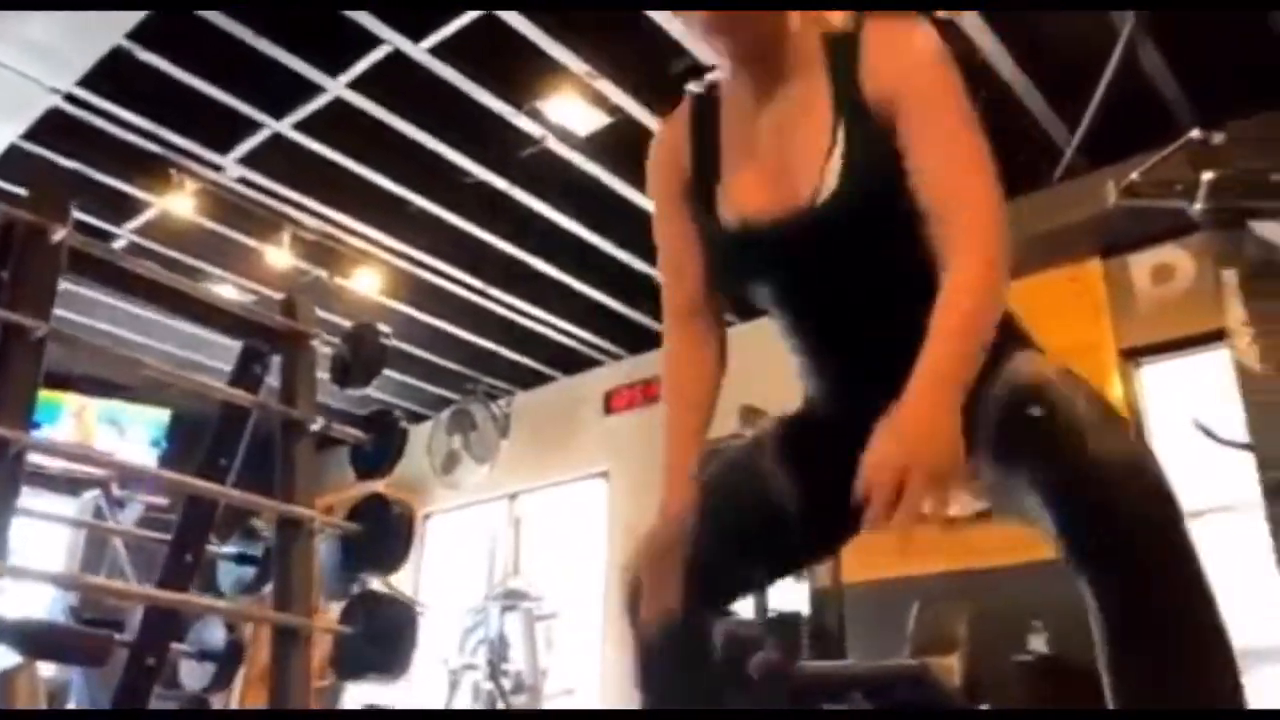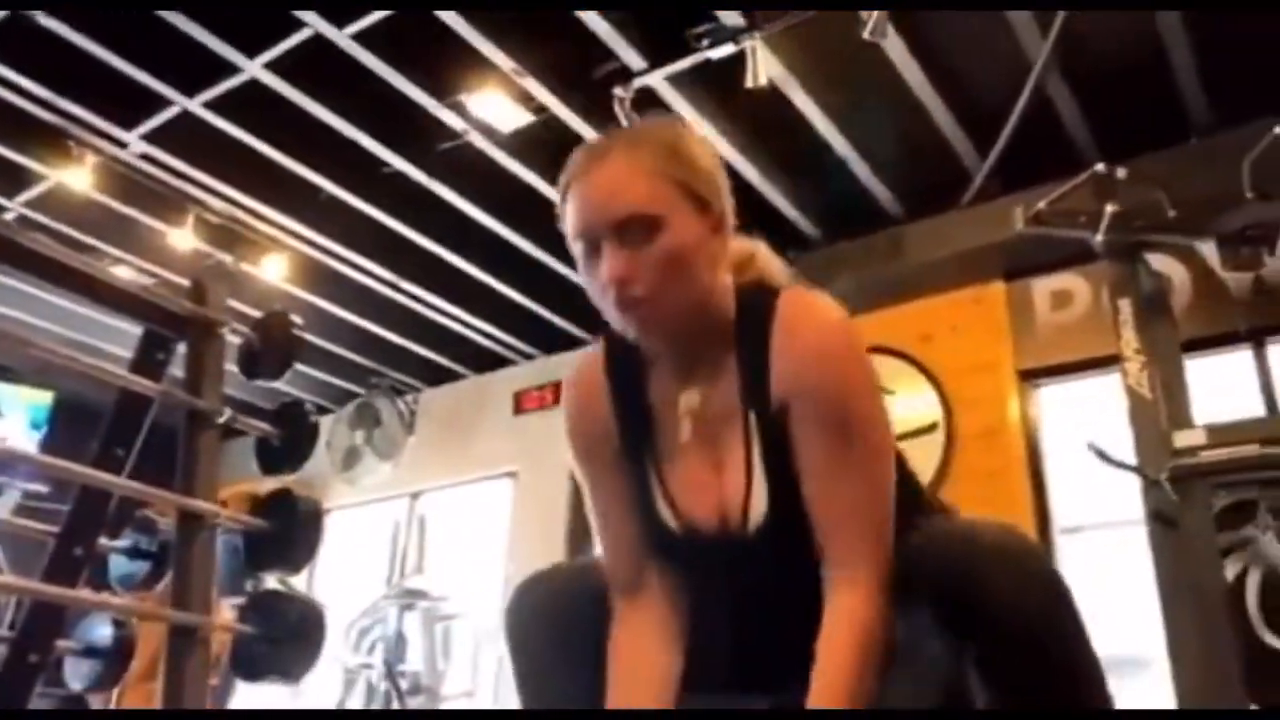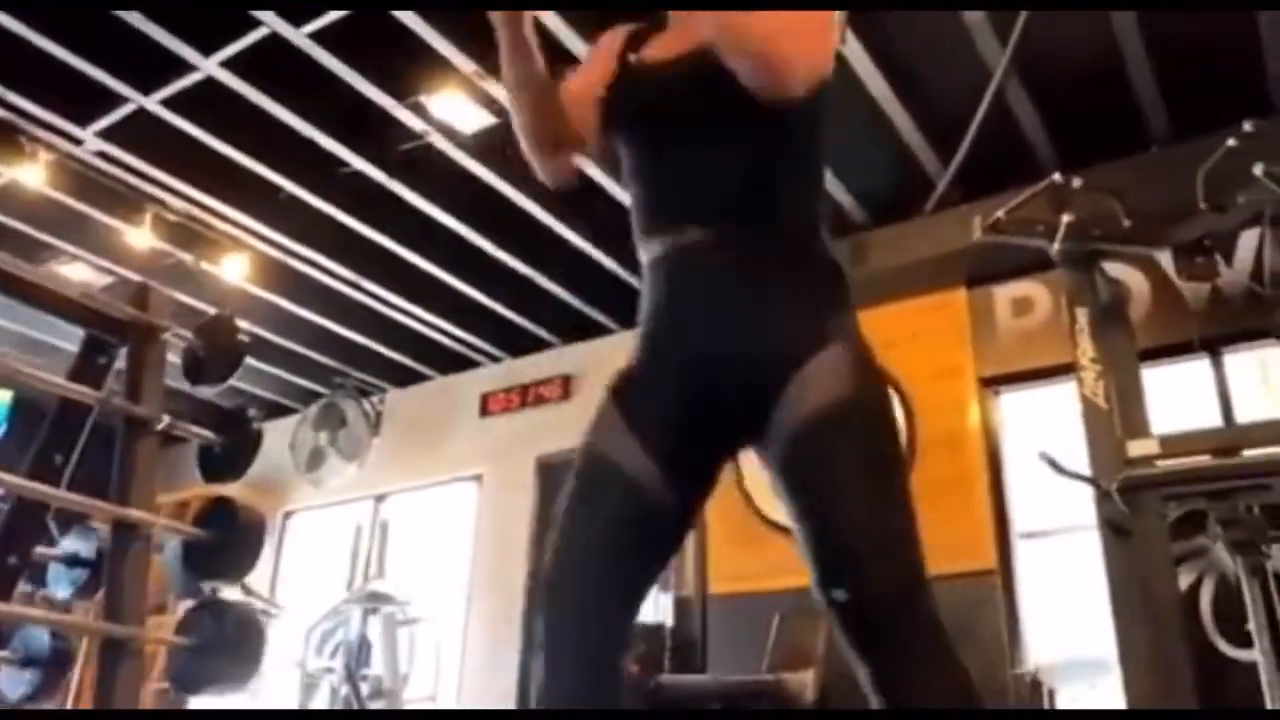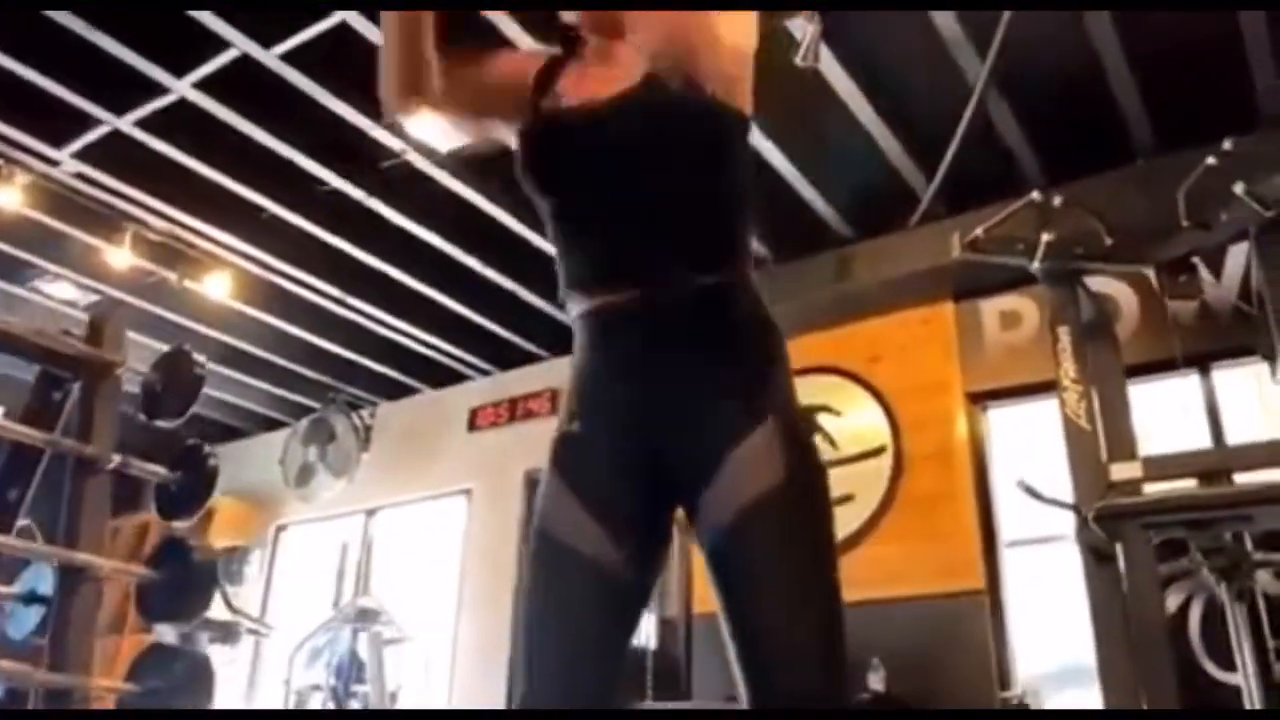
dt=0.5s
person 1, frame 1
left shoulder: (887, 54)
right shoulder: (680, 146)
left elbow: (978, 247)
right elbow: (691, 329)
left wrist: (927, 404)
right wrist: (677, 496)
left hip: (972, 378)
right hip: (842, 419)
left knee: (1123, 522)
right knee: (662, 590)
person 1, frame 2
left shoulder: (807, 337)
right shoulder: (594, 396)
left elbow: (859, 583)
right elbow: (646, 600)
left hip: (896, 597)
right hip: (760, 626)
left knee: (1003, 578)
right knee: (543, 612)
person 1, frame 3
left shoulder: (787, 25)
right shoulder: (622, 52)
left elbow: (784, 71)
right elbow: (552, 158)
right wrist: (513, 29)
left hip: (792, 323)
right hip: (674, 342)
left knee: (880, 606)
right knee: (570, 625)
person 1, frame 4
left shoulder: (697, 38)
right shoulder: (540, 78)
left elbow: (705, 49)
right elbow: (411, 91)
left hip: (725, 381)
right hip: (604, 393)
left knee: (800, 687)
right knee: (552, 699)
